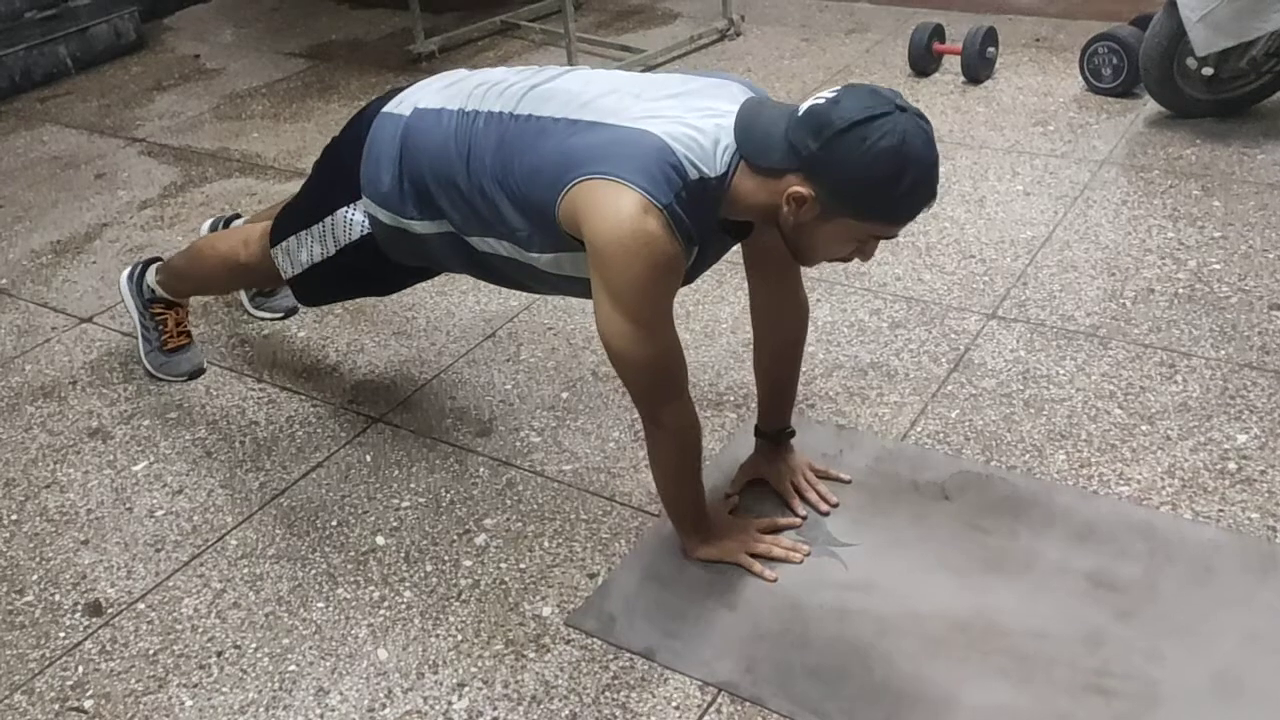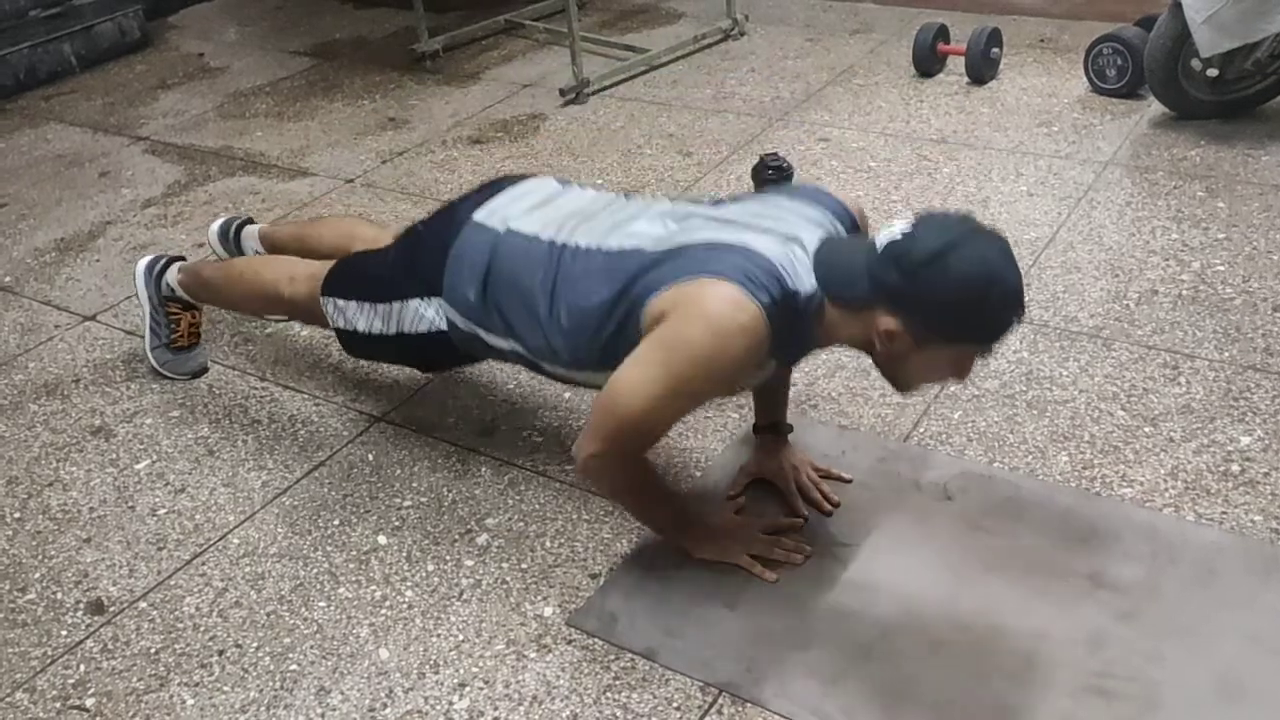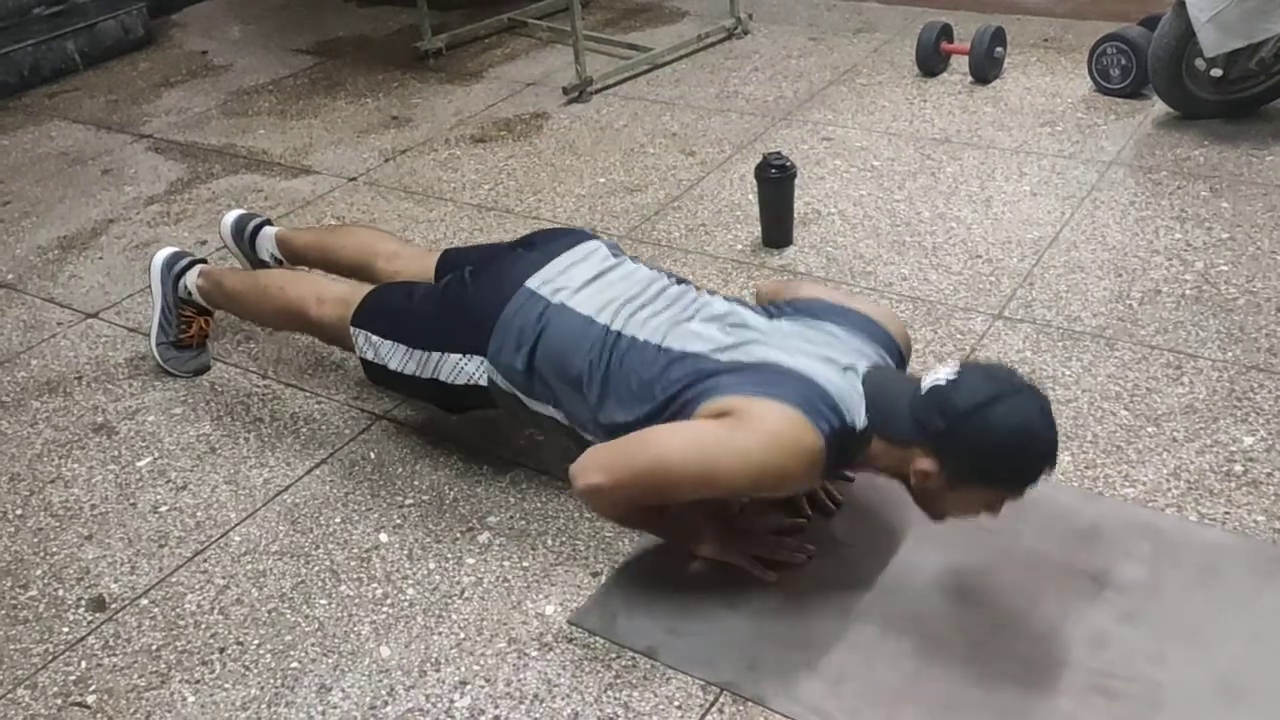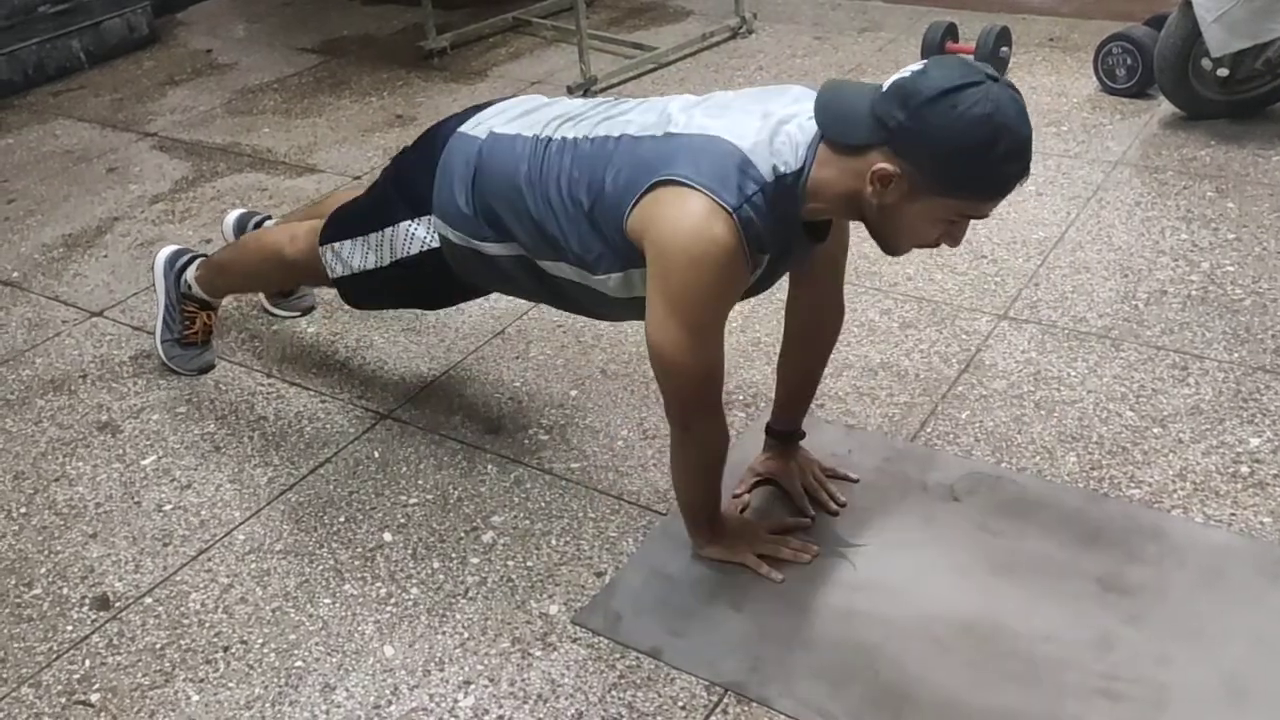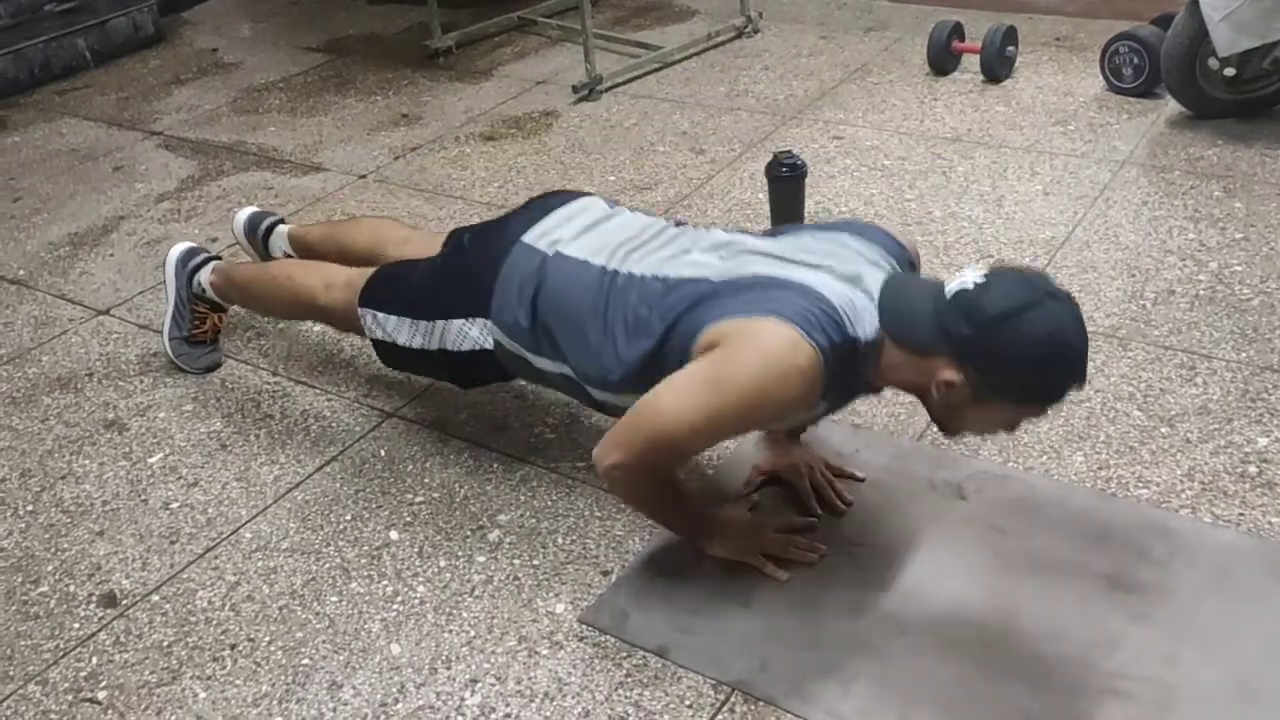
dt=0.7s
person 1, frame 1
left shoulder: (774, 139)
right shoulder: (637, 219)
left elbow: (781, 300)
right elbow: (664, 405)
left wrist: (773, 442)
right wrist: (699, 530)
left hip: (470, 124)
right hip: (401, 167)
left knee: (302, 238)
right knee: (275, 258)
left ankle: (234, 228)
right ankle: (157, 285)
person 1, frame 2
left shoulder: (843, 231)
right shoulder: (731, 320)
right elbow: (600, 453)
left wrist: (772, 439)
right wrist: (696, 533)
left hip: (541, 214)
right hip: (474, 278)
left knee: (373, 250)
right knee: (317, 293)
left ankle: (253, 235)
right ankle: (176, 283)
person 1, frame 3
left shoulder: (883, 342)
right shoulder: (785, 430)
right elbow: (596, 475)
right wrist: (701, 532)
left hip: (581, 269)
right hip: (512, 334)
left knee: (406, 271)
right knee: (342, 312)
left ankle: (265, 235)
right ankle: (193, 282)
person 1, frame 4
left shoulder: (837, 136)
right shoulder: (706, 226)
left elbow: (817, 304)
right elbow: (693, 413)
left wrist: (785, 445)
right wrist: (710, 531)
left hip: (531, 143)
right hip: (464, 192)
left knee: (352, 226)
right knee: (320, 252)
left ankle: (260, 223)
right ankle: (193, 280)
person 1, frame 5
left shoulder: (893, 263)
right shoulder: (789, 368)
right elbow: (621, 456)
left wrist: (785, 439)
right wrist: (712, 531)
left hip: (587, 231)
right hip: (521, 298)
left knee: (419, 254)
right knee: (353, 298)
left ankle: (279, 231)
right ankle: (207, 277)
